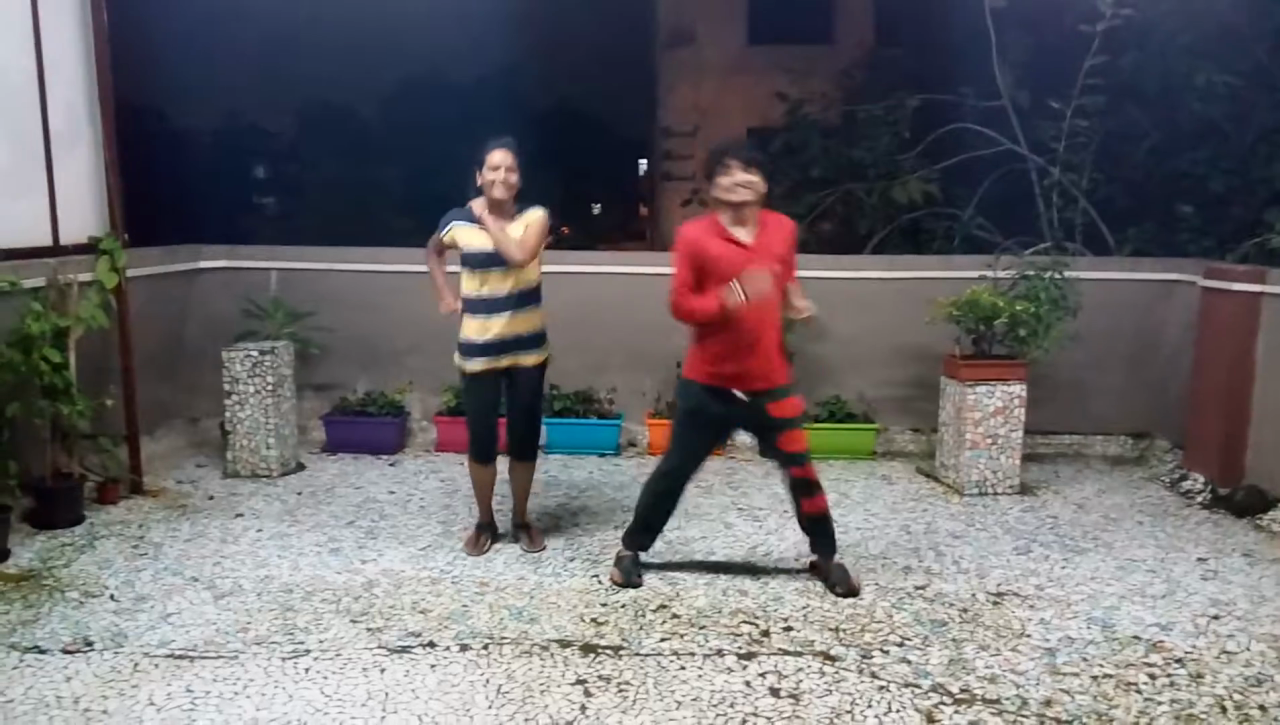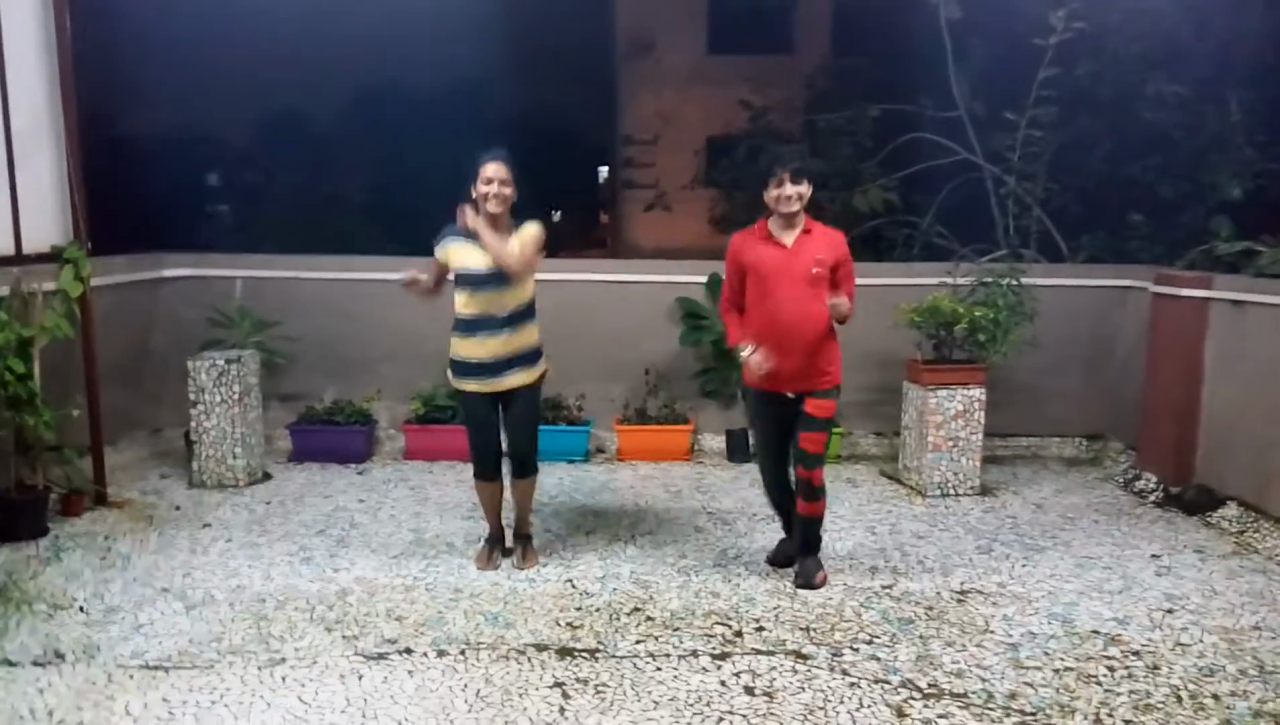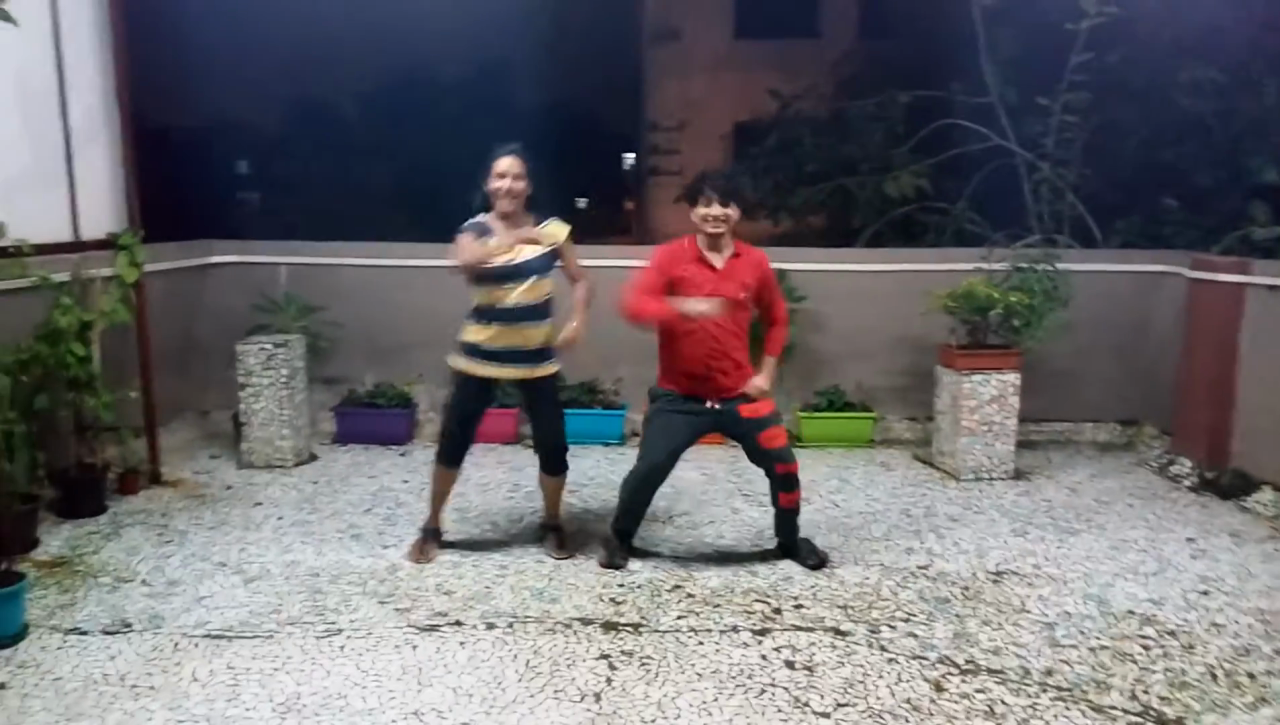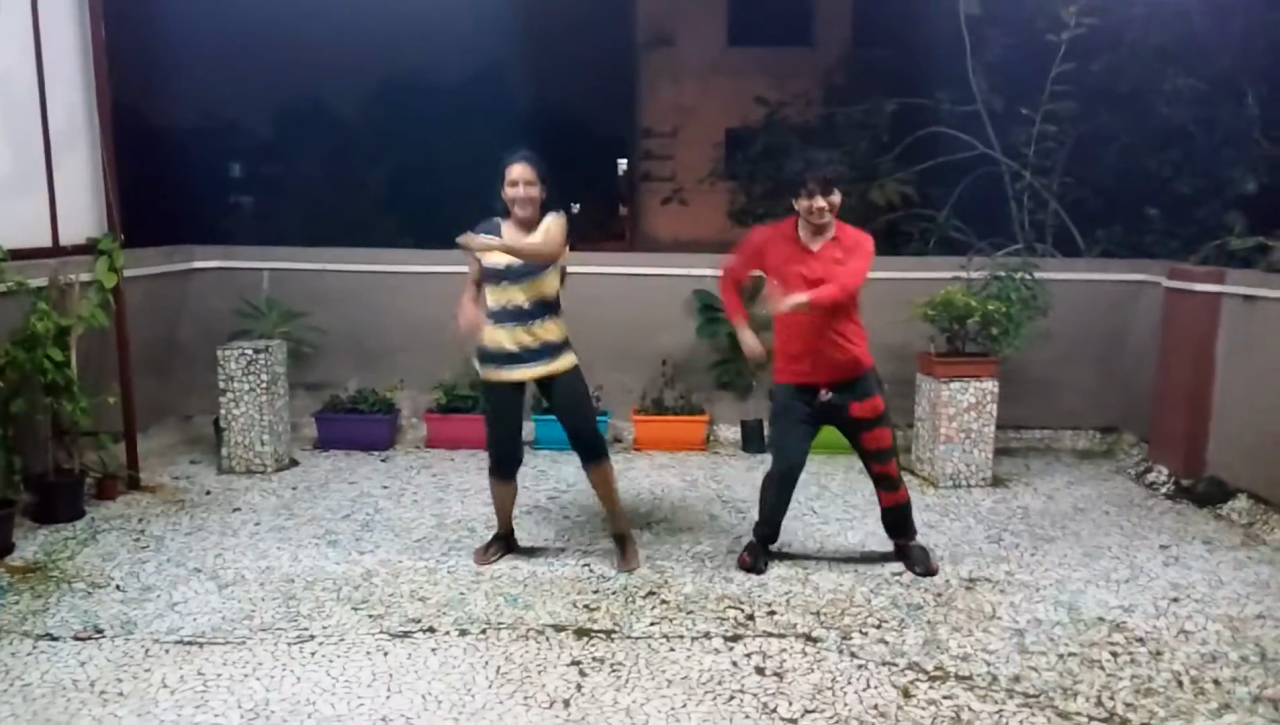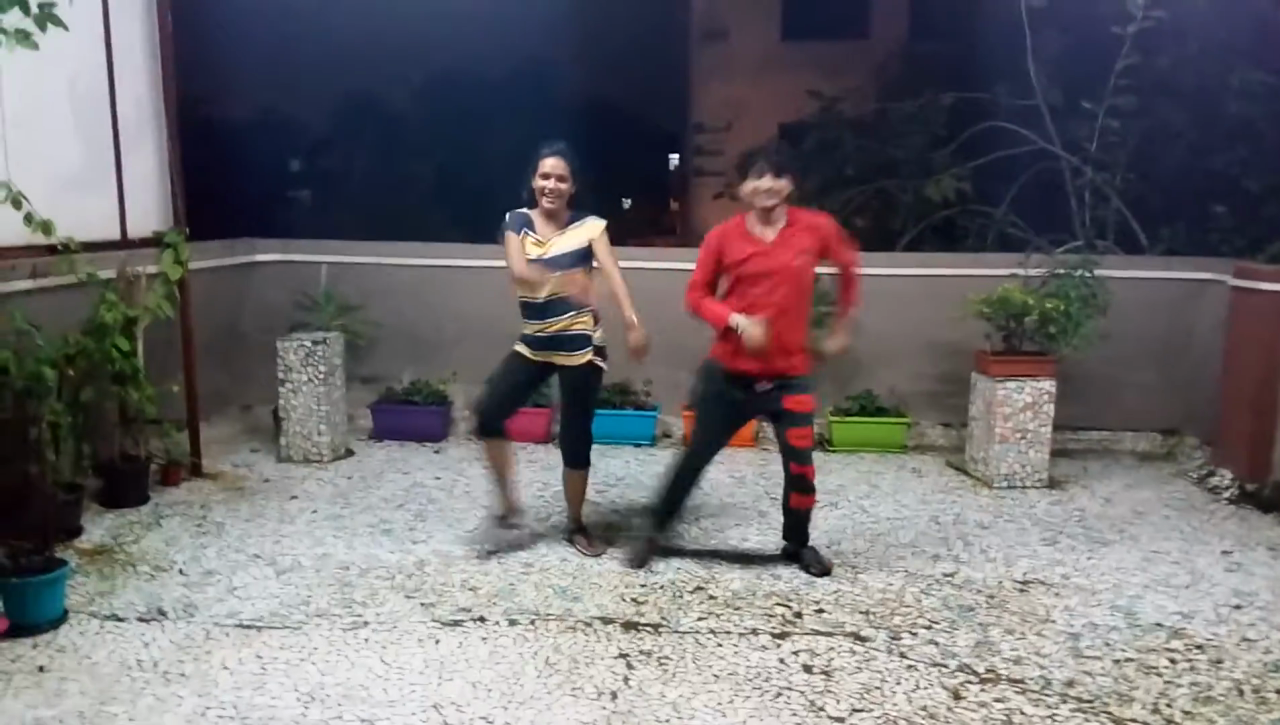
dt=1s
person 1, frame 1
left shoulder: (783, 230)
right shoulder: (695, 236)
right elbow: (681, 304)
left wrist: (794, 301)
right wrist: (733, 297)
left hip: (770, 380)
right hip: (708, 382)
left knee: (801, 469)
right knee: (676, 468)
left ankle: (826, 556)
right ankle: (632, 548)
person 1, frame 2
left shoulder: (832, 241)
right shoulder: (744, 244)
left elbow: (845, 295)
right elbow: (730, 305)
left wrist: (843, 305)
right wrist: (744, 350)
left hip: (818, 380)
right hip: (765, 382)
left knee: (809, 473)
right knee: (774, 470)
left ankle: (808, 552)
right ankle: (791, 532)
person 1, frame 3
left shoulder: (754, 263)
right shoulder: (671, 256)
left elbow: (776, 318)
right elbow: (632, 307)
left wrist: (765, 372)
right wrist: (683, 308)
left hip: (738, 393)
right hip: (678, 397)
left knee: (782, 463)
right knee: (648, 470)
left ankle: (789, 538)
right ankle: (618, 537)
person 1, frame 4
left shoulder: (857, 242)
right shoulder: (769, 239)
left elbow: (847, 292)
right elbow: (731, 278)
left wrist: (797, 300)
right wrist: (743, 329)
left hip: (853, 379)
right hip: (796, 383)
left knee: (884, 465)
right knee: (785, 469)
left ankle: (906, 542)
right ankle: (761, 542)
person 1, frame 5
left shoulder: (815, 228)
right shoulder: (721, 235)
left elbow: (847, 265)
right elbow: (696, 295)
left wrist: (841, 325)
right wrist: (735, 320)
left hip: (788, 373)
right hip: (726, 370)
left knee: (801, 463)
right knee: (696, 457)
left ankle: (798, 544)
right ankle: (655, 530)
person 2, frame 1
left shoulder: (534, 217)
right shoulder: (457, 222)
left elbow: (520, 256)
right elbow: (433, 253)
left wrist: (488, 220)
right wrist: (444, 292)
left hip: (526, 345)
right hip: (477, 348)
left knee: (523, 437)
right knee: (482, 440)
left ankle: (521, 519)
right ankle: (485, 521)
person 2, frame 2
left shoulder: (530, 231)
right shoulder: (452, 237)
left elbow: (524, 272)
right elbow: (433, 284)
left wrist: (479, 229)
right wrist: (420, 282)
left hip: (522, 361)
right hip: (472, 365)
left knee: (524, 453)
right knee: (485, 455)
left ankle: (522, 531)
right ankle: (495, 534)
person 2, frame 3
left shoulder: (552, 230)
right shoulder: (474, 229)
left elbow: (581, 280)
right elbow: (466, 268)
left wrist: (577, 320)
right wrist: (507, 241)
left hip: (535, 358)
right hip: (478, 355)
left knee: (553, 449)
right knee: (452, 443)
left ankle: (551, 526)
right ankle: (431, 530)
person 2, frame 4
left shoulder: (554, 222)
right shoulder: (487, 232)
left elbow: (545, 245)
right elbow: (472, 288)
left wrist: (485, 245)
right wrist: (468, 312)
left hip: (554, 354)
right hip: (500, 361)
left knee: (588, 442)
right knee: (503, 454)
left ankle: (621, 533)
right ankle: (504, 533)
person 2, frame 5
left shoulder: (590, 226)
right shoulder: (517, 222)
left elbow: (612, 272)
right elbow: (518, 271)
left wrist: (633, 322)
right wrist: (570, 289)
left hip: (578, 346)
right hip: (532, 344)
left knee: (576, 440)
right knee: (489, 414)
left ankle: (576, 524)
right ankle: (507, 502)
